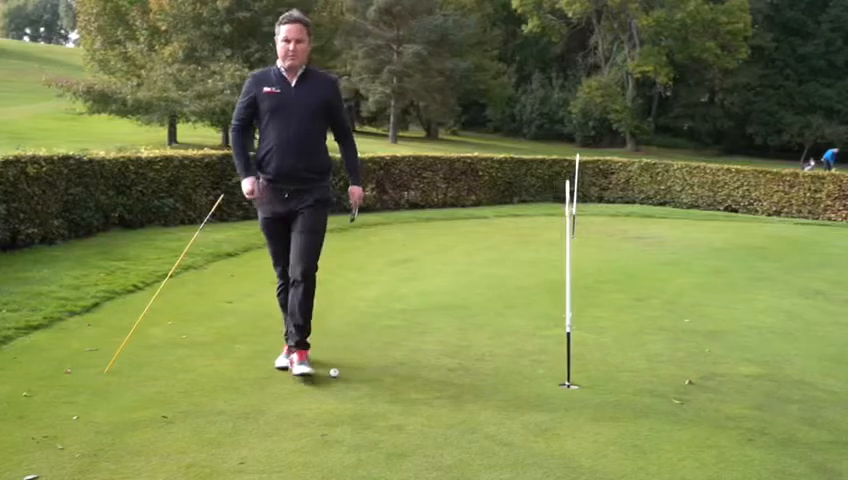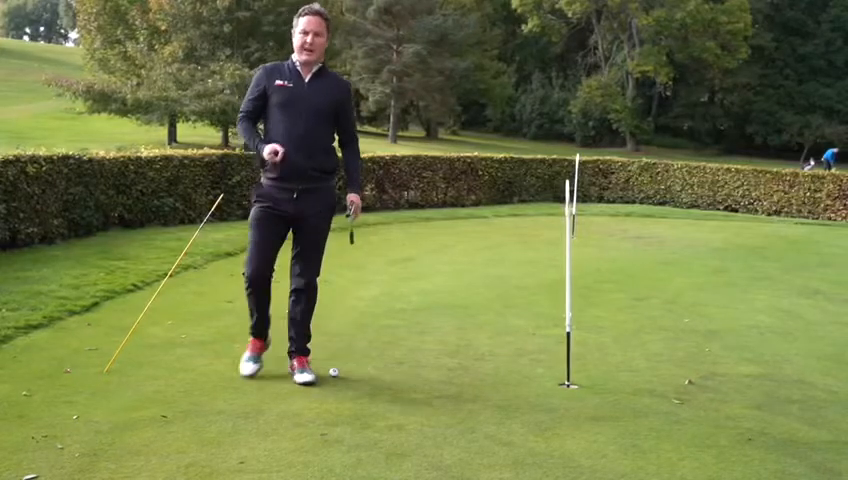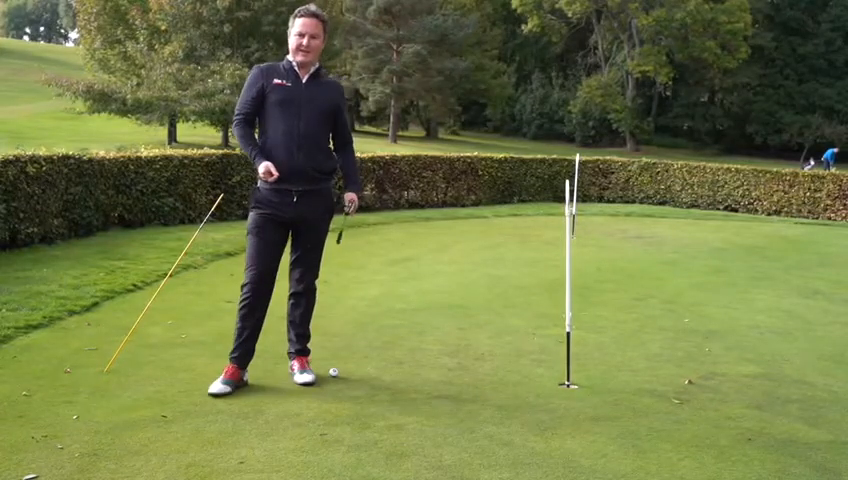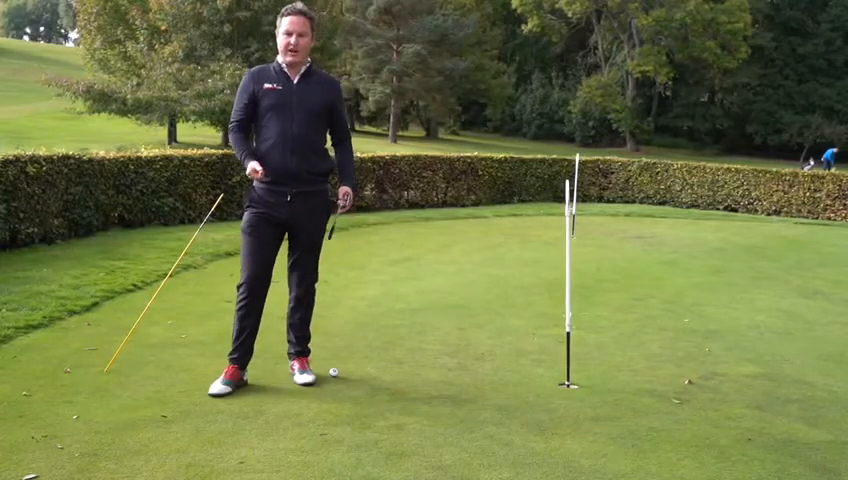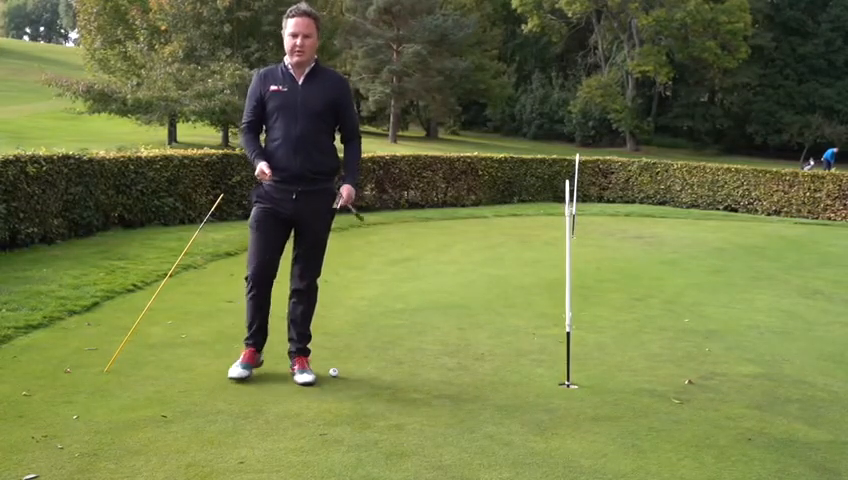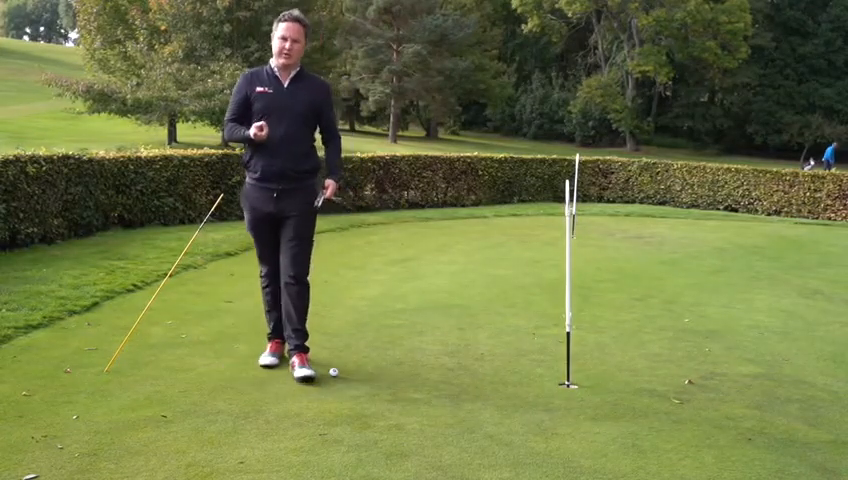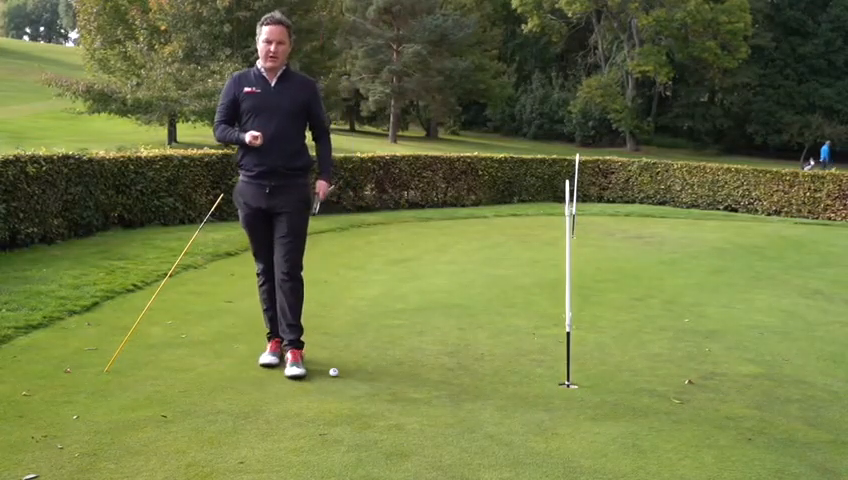
dt=0.7s
person 1, frame 1
left shoulder: (326, 85)
right shoulder: (258, 82)
left elbow: (343, 135)
right elbow: (239, 130)
left wrist: (355, 180)
right wrist: (246, 173)
left hip: (312, 193)
right hip: (271, 192)
left knee: (303, 272)
right knee: (283, 274)
left ankle: (299, 348)
right ankle: (291, 342)
person 1, frame 2
left shoulder: (339, 87)
right shoulder: (269, 75)
left elbow: (349, 142)
right elbow: (245, 119)
left wrist: (354, 188)
right wrist: (261, 147)
left hip: (317, 195)
right hip: (273, 191)
left knee: (305, 279)
right knee: (256, 269)
left ankle: (298, 354)
right ankle: (258, 339)
person 1, frame 3
left shoulder: (332, 89)
right shoulder: (264, 75)
left elbow: (343, 144)
right elbow: (241, 122)
left wrist: (352, 186)
right wrist: (259, 160)
left hip: (316, 198)
right hip: (271, 196)
left knee: (304, 282)
right knee: (256, 281)
left ankle: (299, 356)
right ankle: (237, 365)
person 1, frame 4
left shoulder: (328, 86)
right shoulder: (256, 79)
left elbow: (341, 139)
right elbow: (237, 128)
left wrist: (347, 181)
right wrist: (248, 160)
left hip: (311, 199)
right hip: (265, 197)
left knee: (303, 283)
right knee: (252, 282)
left ankle: (299, 356)
right ankle: (237, 365)
person 1, frame 5
left shoulder: (335, 84)
right shoulder: (264, 79)
left elbow: (351, 137)
right elbow: (248, 129)
left wrist: (350, 181)
right wrist: (258, 161)
left hip: (318, 196)
right hip: (272, 194)
left knee: (305, 281)
right knee: (258, 274)
left ankle: (299, 355)
right ankle: (252, 348)
person 1, frame 6
left shoulder: (318, 88)
right shoulder: (249, 81)
left elbow: (331, 137)
right elbow: (230, 128)
left wrist: (332, 174)
right wrist: (250, 134)
left hip: (300, 193)
right hip: (259, 191)
left knee: (294, 273)
right knee: (269, 271)
left ankle: (298, 350)
right ankle: (276, 339)
person 1, frame 7
left shoulder: (305, 86)
right shoulder: (238, 83)
left elbow: (321, 134)
right elbow: (220, 128)
left wrist: (324, 175)
right wrist: (244, 137)
left hip: (292, 190)
right hip: (251, 189)
left knee: (288, 270)
right knee: (265, 269)
left ankle: (293, 346)
right ankle: (274, 338)
